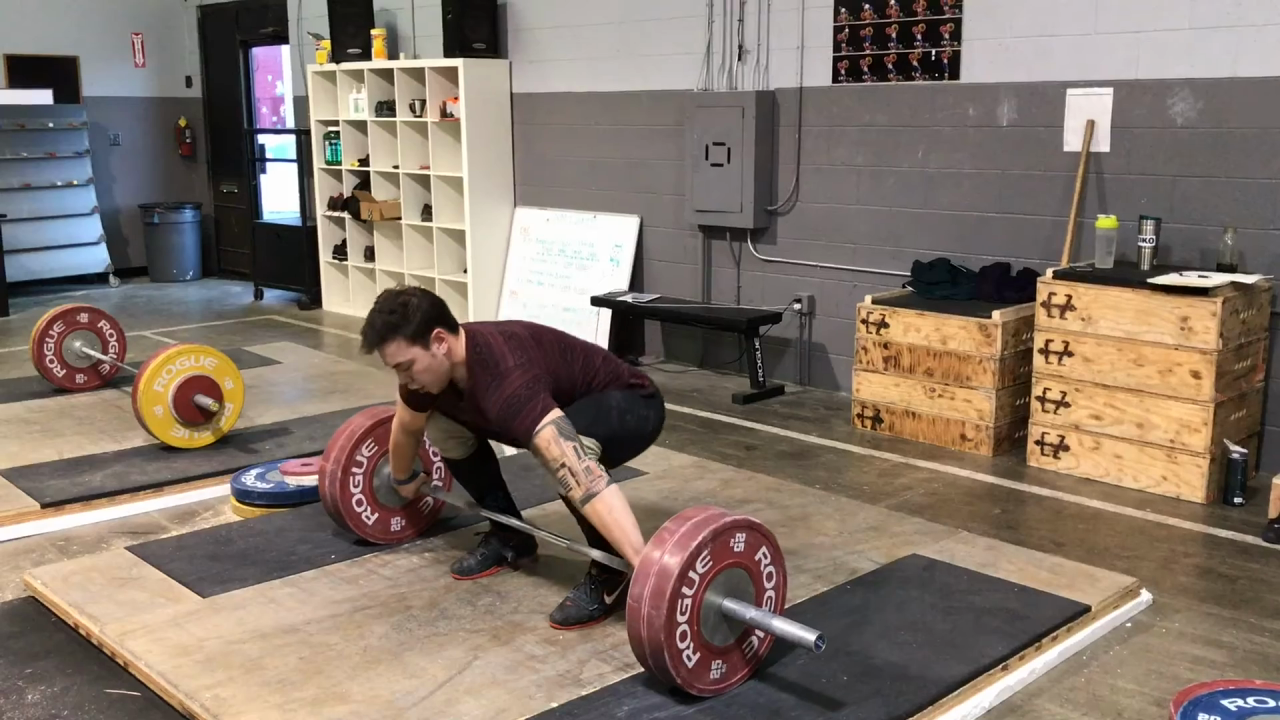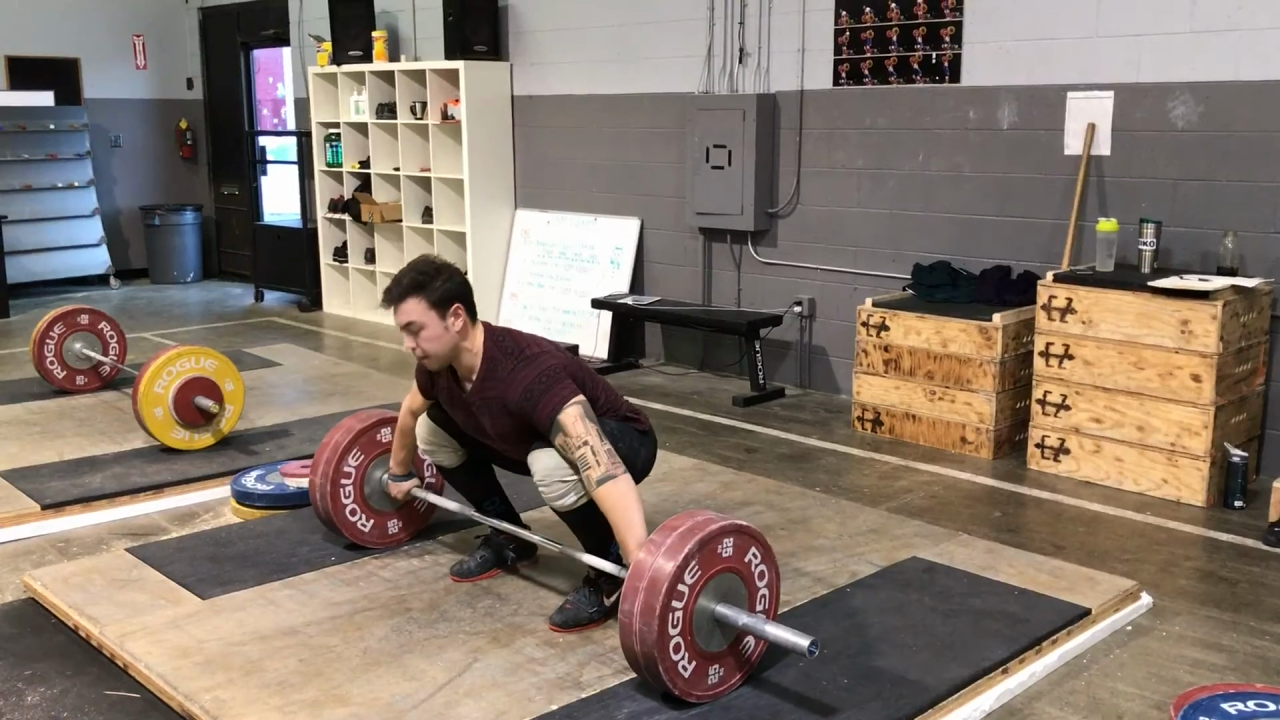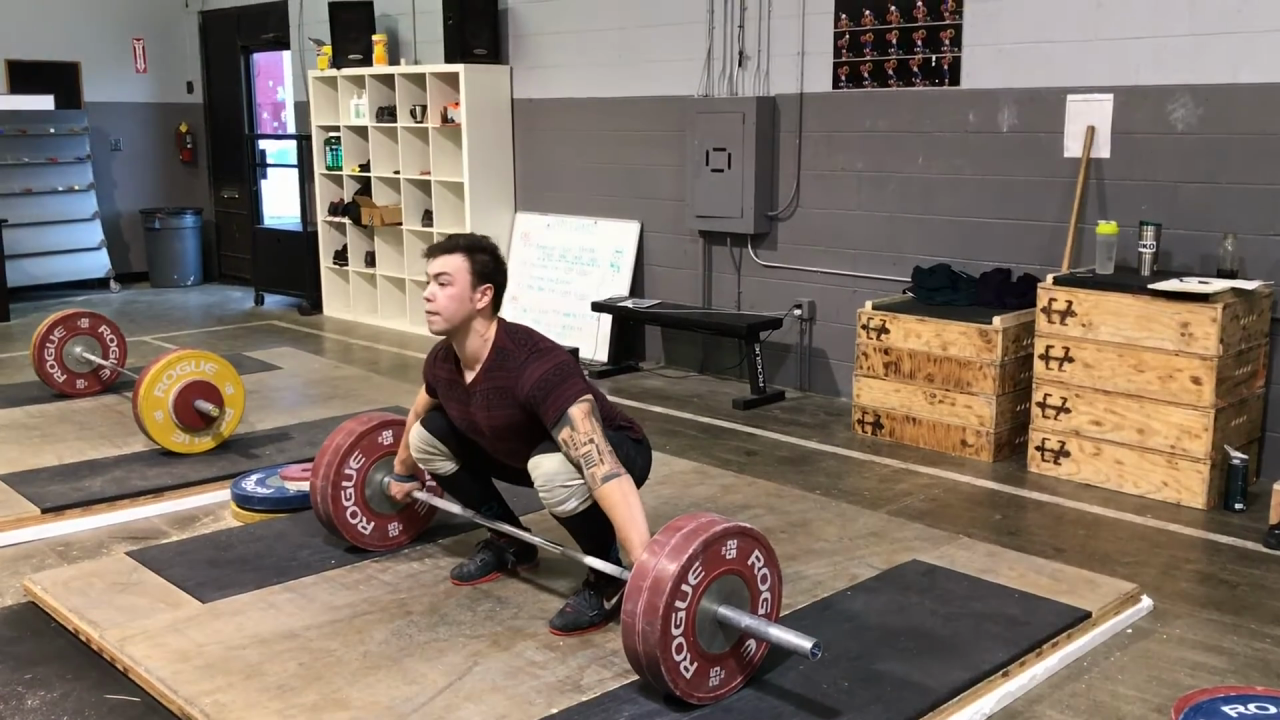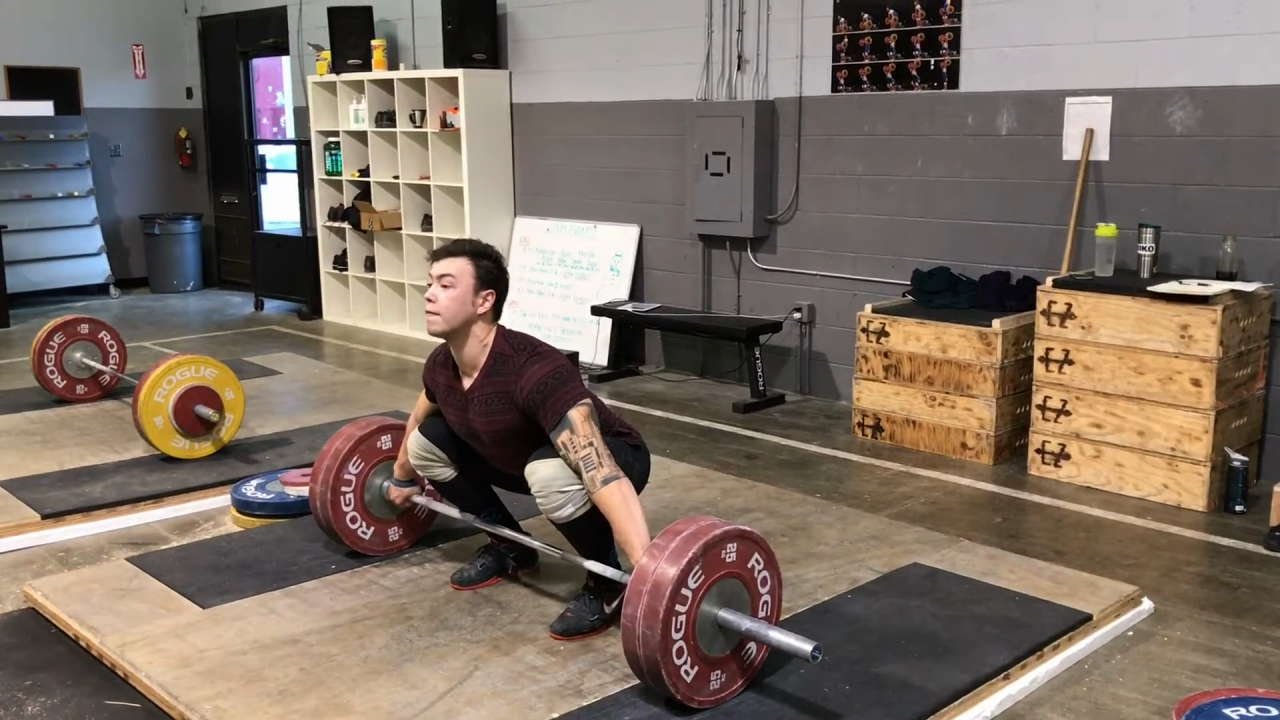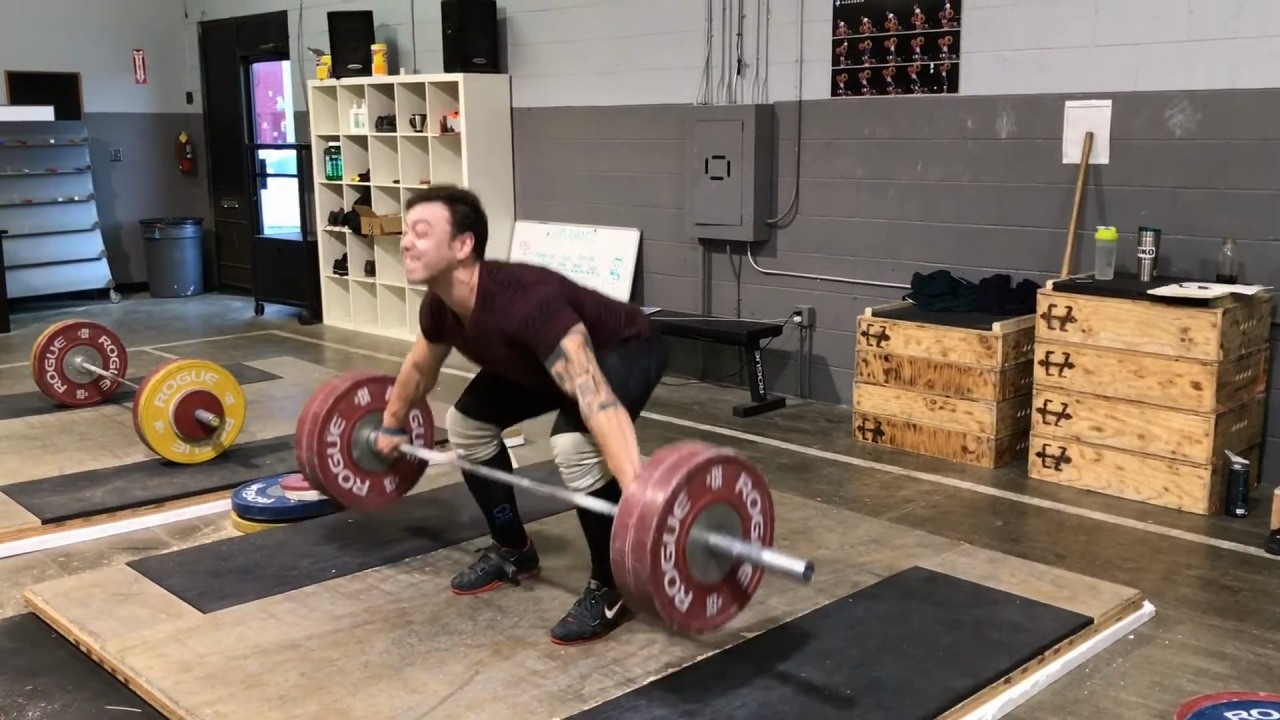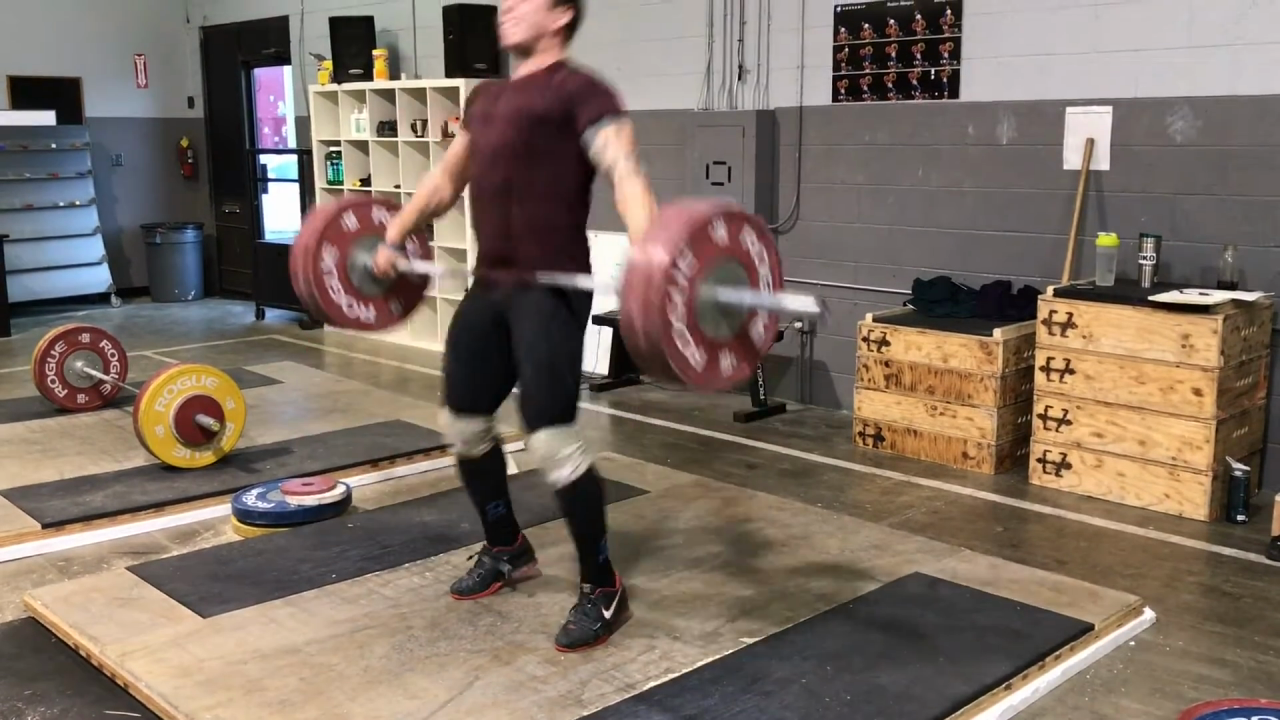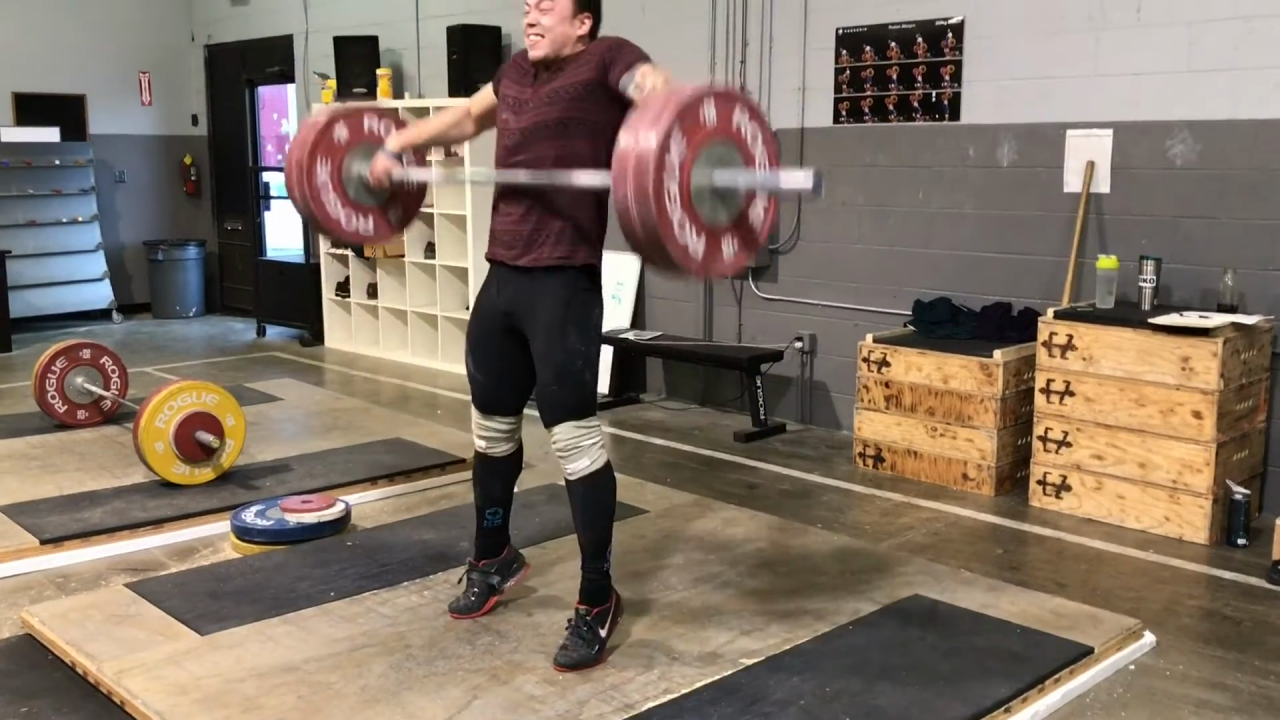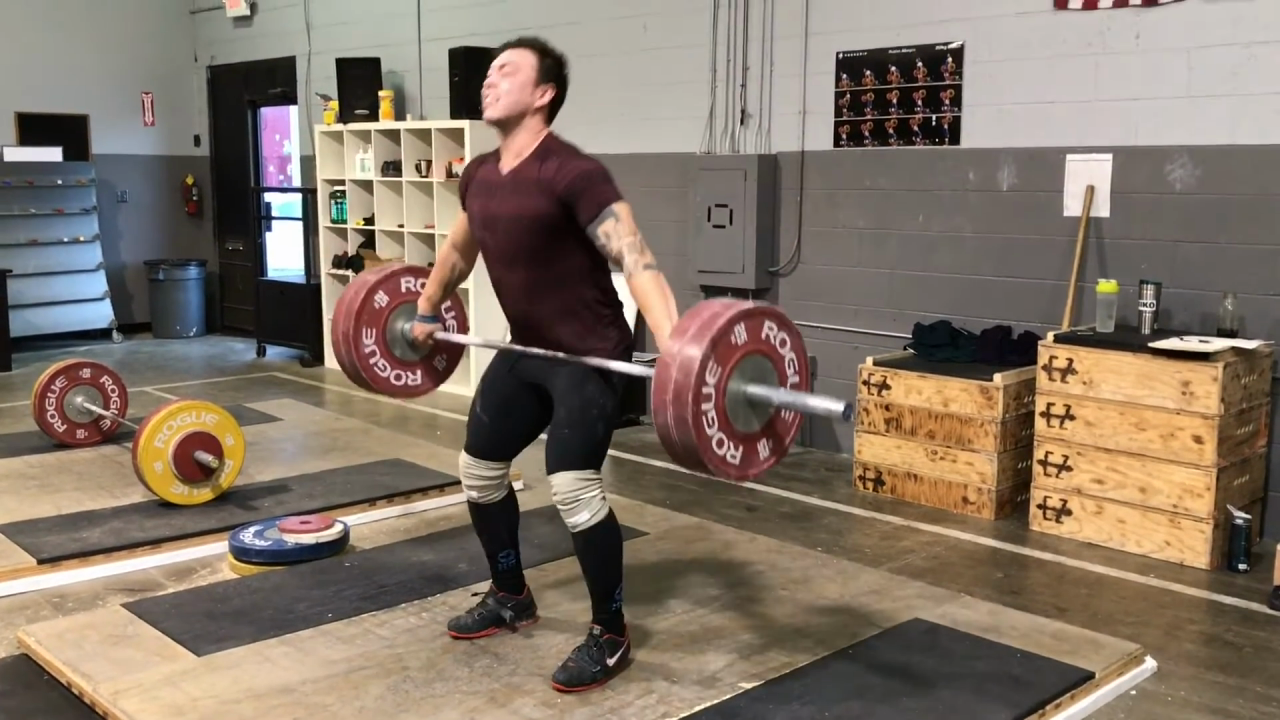
dt=0.5s
person 1, frame 1
left shoulder: (505, 378)
right shoulder: (430, 363)
left elbow: (583, 476)
right elbow: (406, 429)
right wrist: (404, 480)
left hip: (630, 404)
right hip: (564, 395)
left knee: (567, 454)
right knee: (443, 427)
left ankle: (611, 572)
right ankle: (509, 536)
person 1, frame 2
left shoulder: (526, 372)
right shoulder: (438, 366)
left elbow: (600, 467)
right elbow: (411, 412)
right wrist: (399, 472)
left hip: (623, 442)
left knee: (553, 464)
right knee: (433, 429)
left ankle: (610, 573)
right ankle: (508, 538)
person 1, frame 3
left shoulder: (537, 366)
right shoulder: (443, 361)
left elbow: (602, 468)
right elbow: (417, 415)
right wrist: (402, 473)
left hip: (617, 449)
left knee: (554, 469)
right knee: (427, 435)
left ankle: (609, 579)
right ankle: (509, 542)
person 1, frame 4
left shoulder: (535, 371)
right shoulder: (441, 366)
left elbow: (601, 473)
right elbow: (419, 419)
right wrist: (402, 476)
left hip: (615, 457)
left knee: (552, 474)
right knee: (427, 442)
left ankle: (608, 585)
right ankle: (510, 546)
person 1, frame 5
left shoulder: (525, 302)
right shoulder: (439, 308)
left elbow: (597, 401)
right elbow: (419, 368)
right wrist: (392, 426)
left hip: (623, 348)
left knee: (574, 446)
right knee: (467, 425)
left ankle: (609, 589)
right ankle: (512, 550)
person 1, frame 6
left shoulder: (576, 88)
right shoulder: (489, 94)
left elbow: (623, 171)
right elbow: (447, 174)
right wrist: (392, 238)
left hip: (549, 289)
right hip: (490, 286)
left knee: (550, 442)
right knee: (464, 426)
left ankle: (601, 588)
right ankle: (507, 550)
person 1, frame 7
left shoulder: (608, 59)
right shoulder: (518, 70)
left elbow: (660, 93)
right elbow: (467, 115)
right wrist: (399, 144)
left hip: (563, 281)
right hip: (502, 277)
left knee: (574, 437)
right knee: (491, 429)
left ankle: (598, 603)
right ankle: (493, 558)
person 1, frame 8
left shoulder: (573, 173)
right shoulder: (479, 173)
left elbow: (635, 262)
right elbow: (457, 250)
left wrist: (675, 350)
right wrist: (427, 310)
left hip: (588, 356)
right hip: (524, 350)
left knee: (573, 487)
right knee: (479, 469)
left ankle: (610, 635)
right ankle: (509, 595)
